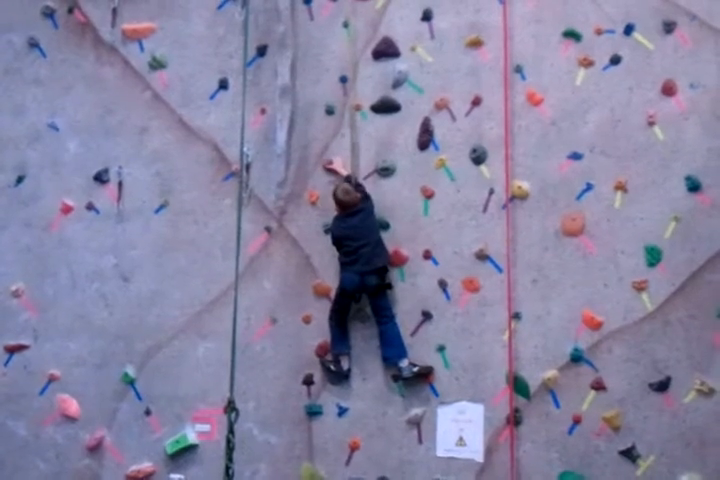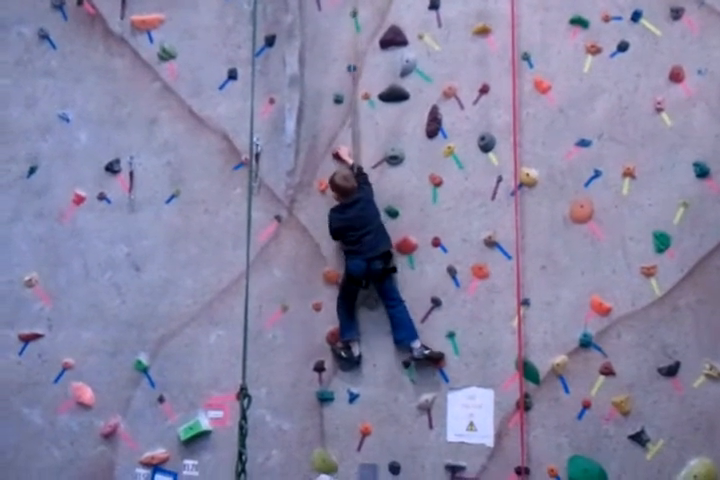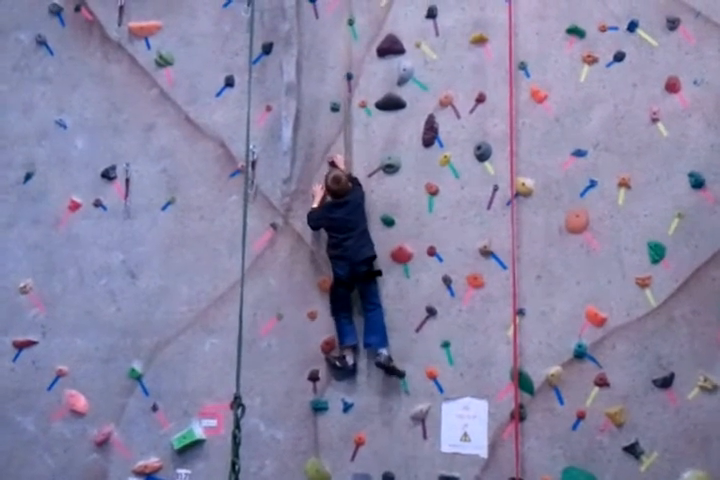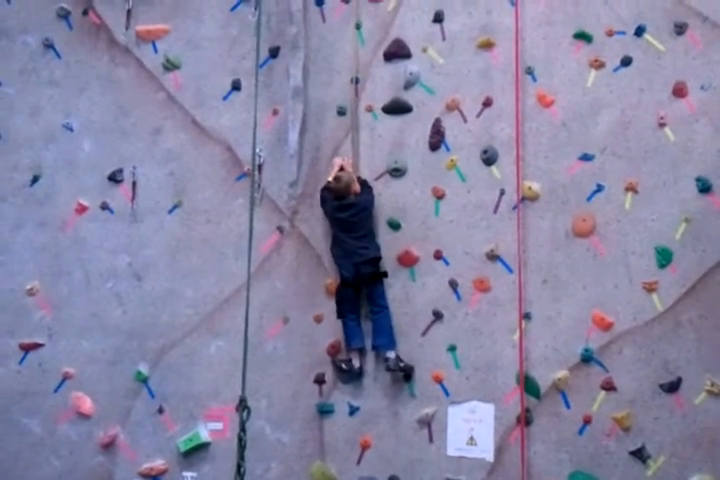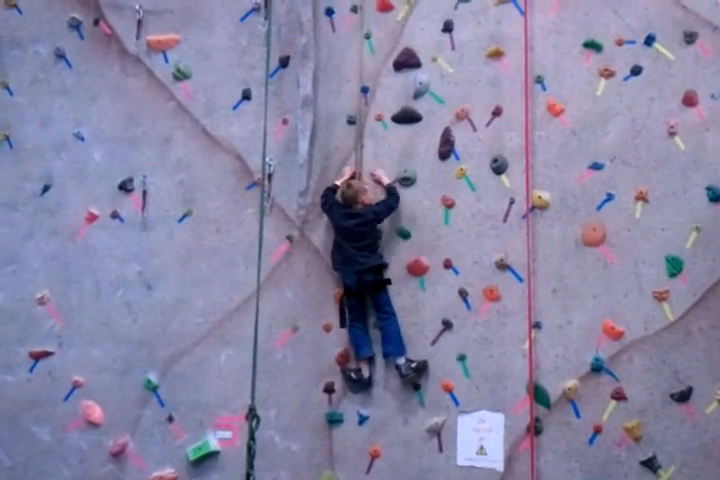
dt=1s
person 1, frame 1
left shoulder: (337, 225)
right shoulder: (367, 208)
right elbow: (358, 186)
right wrist: (341, 170)
left hip: (350, 276)
right hip: (375, 274)
left knee: (338, 318)
right knee: (385, 318)
left ankle: (341, 361)
right ankle: (403, 365)
person 1, frame 2
left shoulder: (336, 214)
right shoulder: (365, 196)
right elbow: (361, 175)
right wrist: (347, 159)
left hip: (355, 263)
right hip: (379, 259)
left knee: (345, 305)
right knee: (394, 303)
left ankle: (352, 348)
right ankle: (416, 347)
person 1, frame 3
left shoulder: (326, 210)
right shoulder: (357, 198)
left elbow: (312, 221)
right elbow: (356, 183)
left wrist: (317, 199)
right wrist: (343, 168)
left hip: (341, 265)
right hip: (363, 261)
left knee: (342, 312)
right knee: (372, 307)
left ankle: (348, 357)
right ankle: (382, 353)
person 1, frame 4
left shoulder: (331, 207)
right shoulder: (364, 202)
left elbow: (325, 192)
right elbow: (366, 187)
left wrist: (335, 171)
right wrist: (351, 171)
left hip: (346, 268)
right hip: (369, 264)
left knee: (350, 314)
right knee: (379, 309)
left ankle: (355, 361)
right ankle: (390, 356)
person 1, frame 5
left shoulder: (337, 214)
right shoulder: (372, 213)
left elbow: (326, 196)
right elbow: (393, 200)
left wrist: (344, 178)
right wrist: (383, 179)
left hip: (349, 276)
right hip: (372, 273)
left knee: (357, 322)
right knee: (386, 316)
left ankle: (364, 370)
right ankle: (402, 363)
